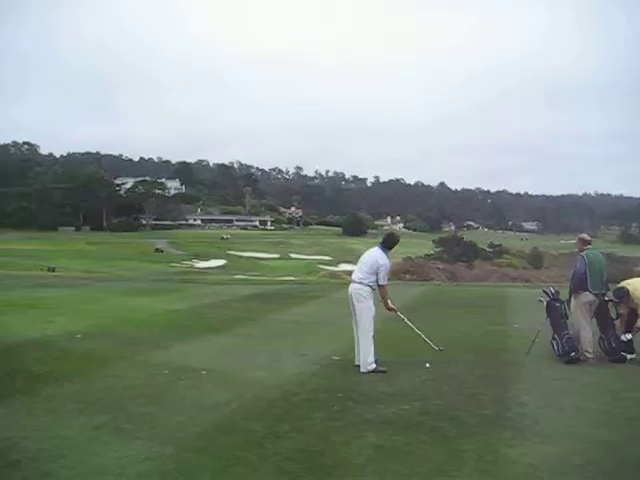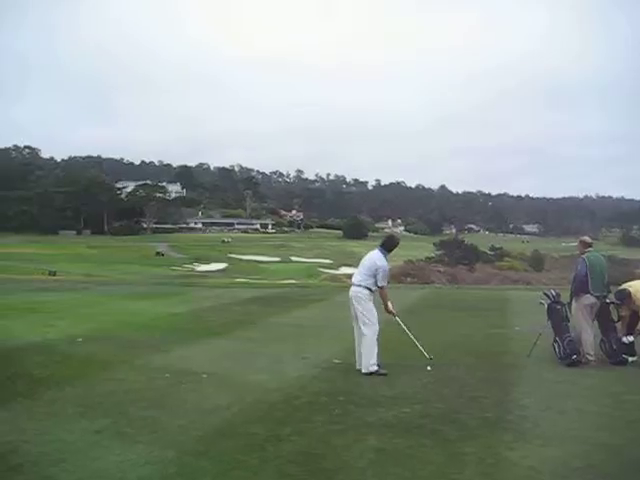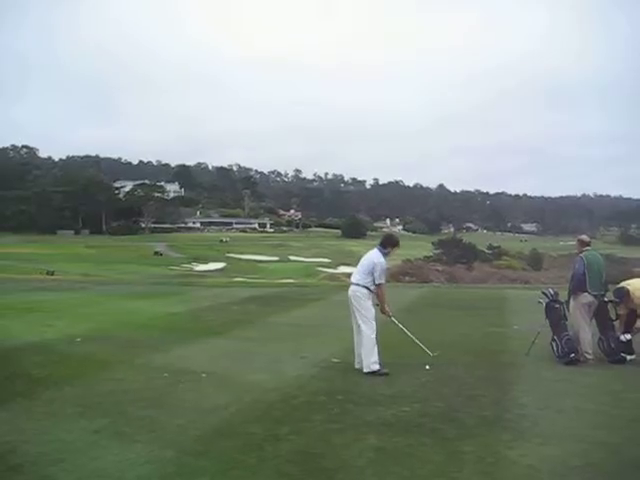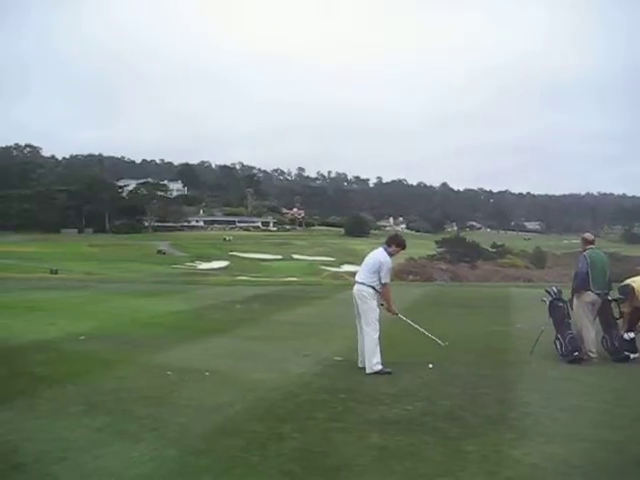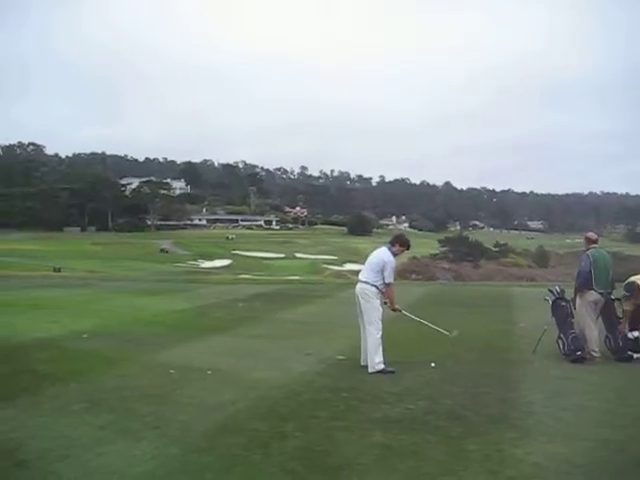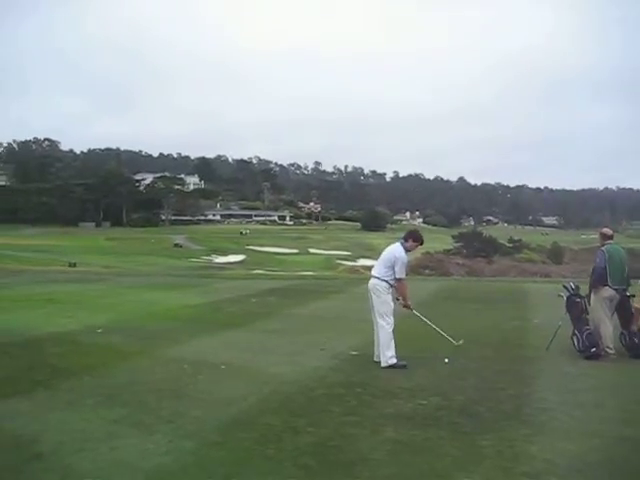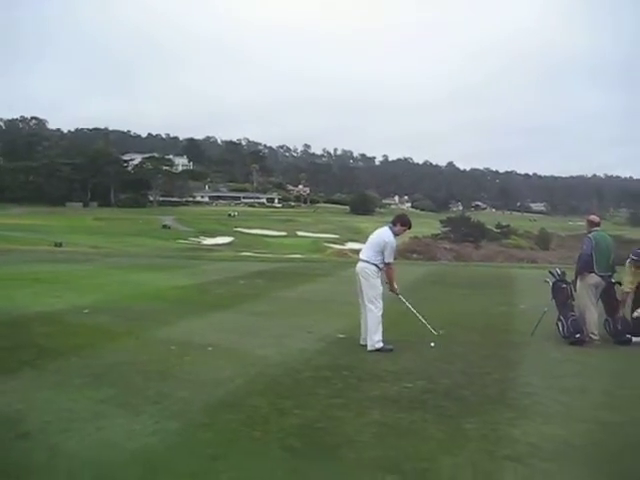
dt=0.2s
person 1, frame 1
left shoulder: (372, 251)
right shoulder: (384, 261)
right elbow: (382, 286)
left wrist: (387, 299)
right wrist: (387, 304)
left hip: (354, 287)
right hip: (363, 291)
left knee: (360, 327)
right knee: (366, 329)
left ankle: (361, 359)
right ankle: (367, 365)
person 1, frame 2
left shoulder: (373, 254)
right shoulder: (382, 263)
right elbow: (382, 288)
left wrist: (388, 302)
right wrist: (386, 306)
left hip: (355, 291)
right hip: (363, 294)
left knee: (361, 330)
right knee: (371, 330)
left ankle: (362, 363)
right ankle: (369, 366)
person 1, frame 3
left shoulder: (373, 253)
right shoulder: (380, 261)
right elbow: (379, 286)
left wrist: (381, 302)
right wrist: (383, 307)
left hip: (355, 290)
right hip: (362, 293)
left knee: (360, 329)
right knee: (369, 329)
left ankle: (361, 362)
right ankle: (371, 366)
person 1, frame 4
left shoulder: (377, 253)
right shoulder: (386, 260)
right elbow: (385, 285)
left wrist: (384, 300)
right wrist: (390, 306)
left hip: (359, 289)
right hip: (367, 292)
left knee: (364, 328)
right knee: (372, 330)
left ankle: (364, 361)
right ankle: (373, 366)
person 1, frame 5
left shoulder: (380, 251)
right shoulder: (389, 259)
right elbow: (389, 285)
left wrist: (386, 299)
right wrist: (394, 304)
left hip: (362, 288)
right hip: (369, 291)
left knee: (367, 327)
right knee: (374, 329)
left ankle: (367, 359)
right ankle: (376, 365)
person 1, frame 6
left shoulder: (395, 247)
right shoulder: (401, 255)
right elbow: (400, 281)
left wrist: (400, 296)
right wrist: (406, 300)
left hip: (375, 283)
right hip: (381, 286)
left knee: (380, 322)
right knee: (386, 323)
left ankle: (380, 355)
right ankle: (388, 360)
person 1, frame 7
left shoulder: (382, 231)
right shoulder: (390, 240)
right elbow: (388, 265)
left wrist: (390, 281)
right wrist: (392, 285)
left hip: (363, 266)
right hip: (370, 270)
left knee: (367, 306)
right knee: (375, 307)
left ankle: (366, 338)
right ankle: (375, 343)
person 2, frame 1
left shoulder: (582, 256)
right shoulder: (600, 256)
left elbow: (578, 275)
right elbow: (604, 276)
left wrist: (572, 291)
right wrist: (603, 291)
left hip: (583, 294)
right hip: (597, 295)
left knee: (582, 325)
right knee: (586, 323)
left ankle: (587, 354)
right ankle: (586, 350)
person 2, frame 2
left shoulder: (583, 259)
right shoulder: (601, 258)
left elbow: (579, 278)
right elbow: (605, 278)
left wrist: (573, 294)
right wrist: (604, 294)
left hip: (584, 297)
right hip: (598, 298)
left knee: (584, 327)
right knee: (588, 326)
left ankle: (589, 356)
right ankle: (587, 353)
person 2, frame 3
left shoulder: (581, 258)
right shoulder: (599, 257)
left elbow: (577, 276)
right elbow: (603, 277)
left wrist: (572, 292)
right wrist: (602, 292)
left hip: (582, 295)
right hip: (596, 296)
left knee: (581, 326)
right knee: (586, 325)
left ankle: (587, 355)
right ankle: (585, 351)
person 2, frame 4
left shoulder: (585, 256)
right shoulder: (603, 256)
left elbow: (580, 275)
right elbow: (607, 276)
left wrist: (574, 291)
right wrist: (606, 291)
left hip: (585, 294)
right hip: (599, 295)
left knee: (585, 324)
right knee: (589, 323)
left ankle: (591, 353)
right ankle: (587, 349)
person 2, frame 5
left shoulder: (588, 255)
right shoulder: (606, 255)
left elbow: (583, 274)
right elbow: (610, 275)
left wrist: (577, 290)
right wrist: (609, 291)
left hip: (588, 293)
right hip: (602, 294)
left knee: (588, 324)
right knee: (592, 322)
left ankle: (594, 352)
right ankle: (592, 349)
person 2, frame 6
left shoulder: (603, 251)
right shoulder: (621, 251)
left elbow: (598, 270)
right elbow: (626, 272)
left wrist: (592, 286)
right wrist: (625, 287)
left hip: (603, 289)
right hip: (617, 291)
left knee: (602, 320)
right knee: (607, 319)
left ankle: (609, 349)
right ankle: (607, 346)
person 2, frame 7
left shoulder: (590, 238)
right shoulder: (608, 239)
left elbow: (584, 257)
right elbow: (611, 259)
left wrist: (578, 273)
right wrist: (610, 274)
left hip: (589, 276)
right hip: (603, 277)
left knee: (588, 306)
right knee: (592, 305)
left ankle: (593, 335)
right ankle: (592, 332)
